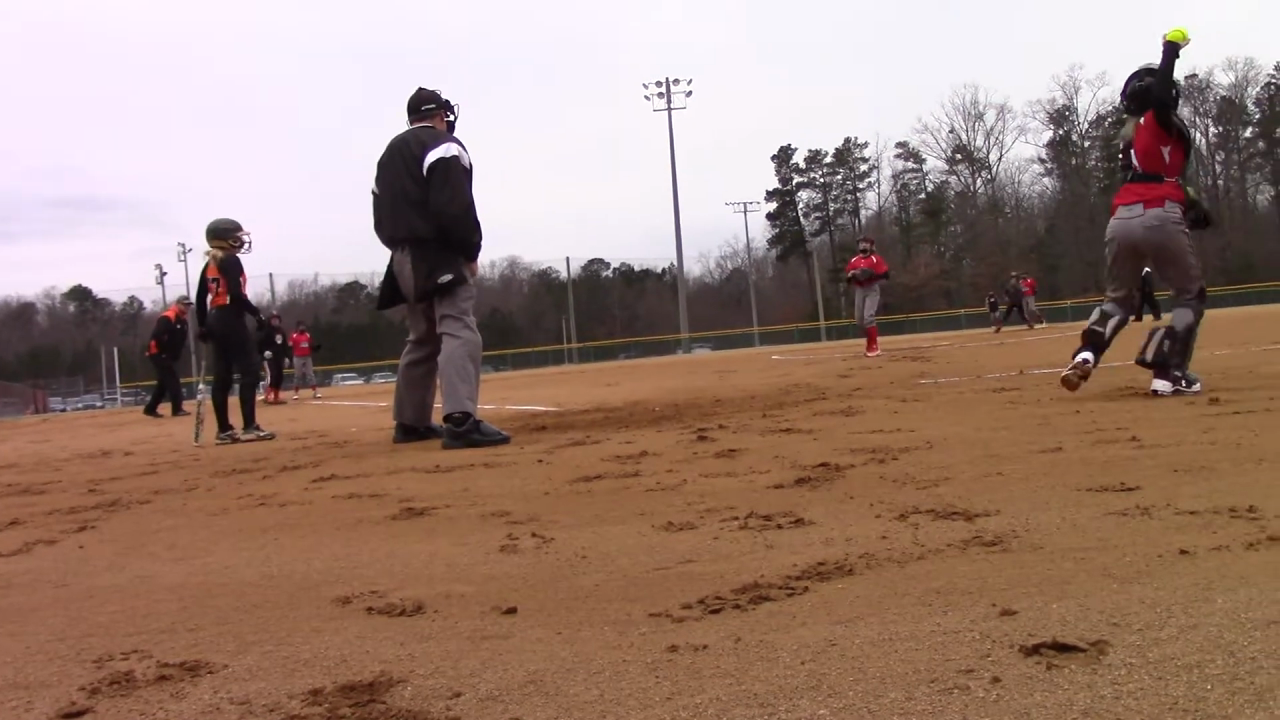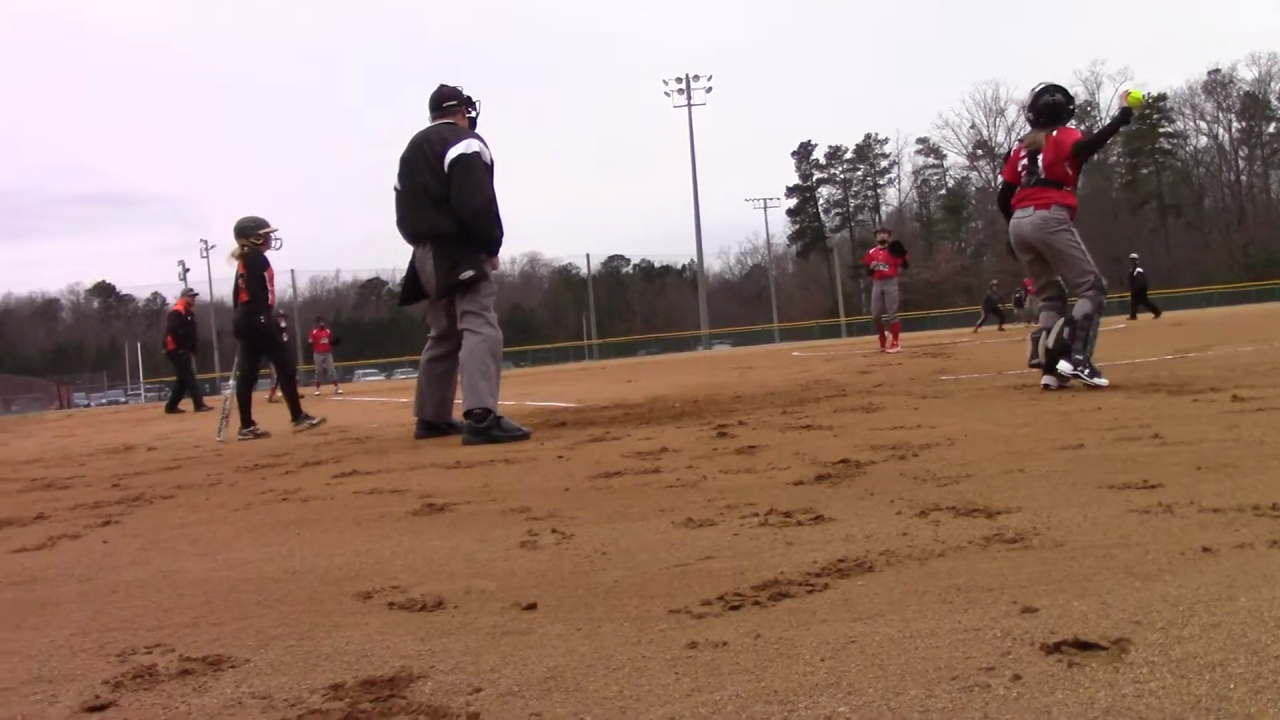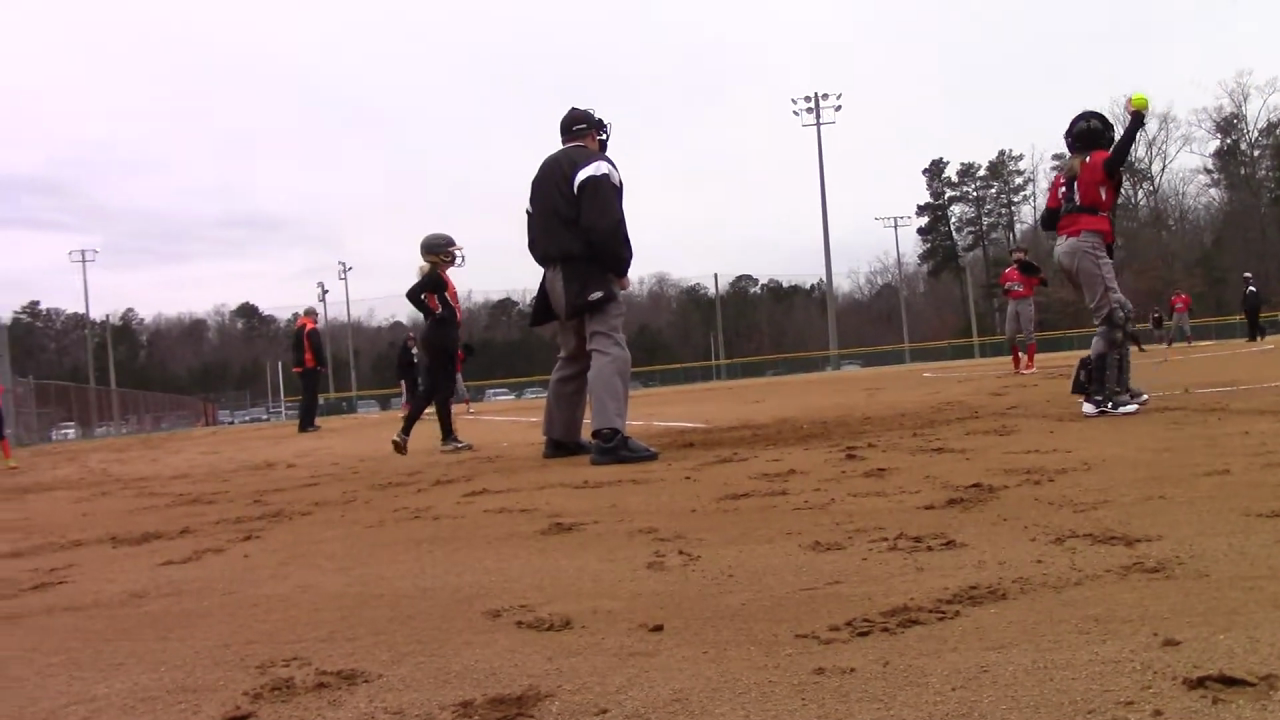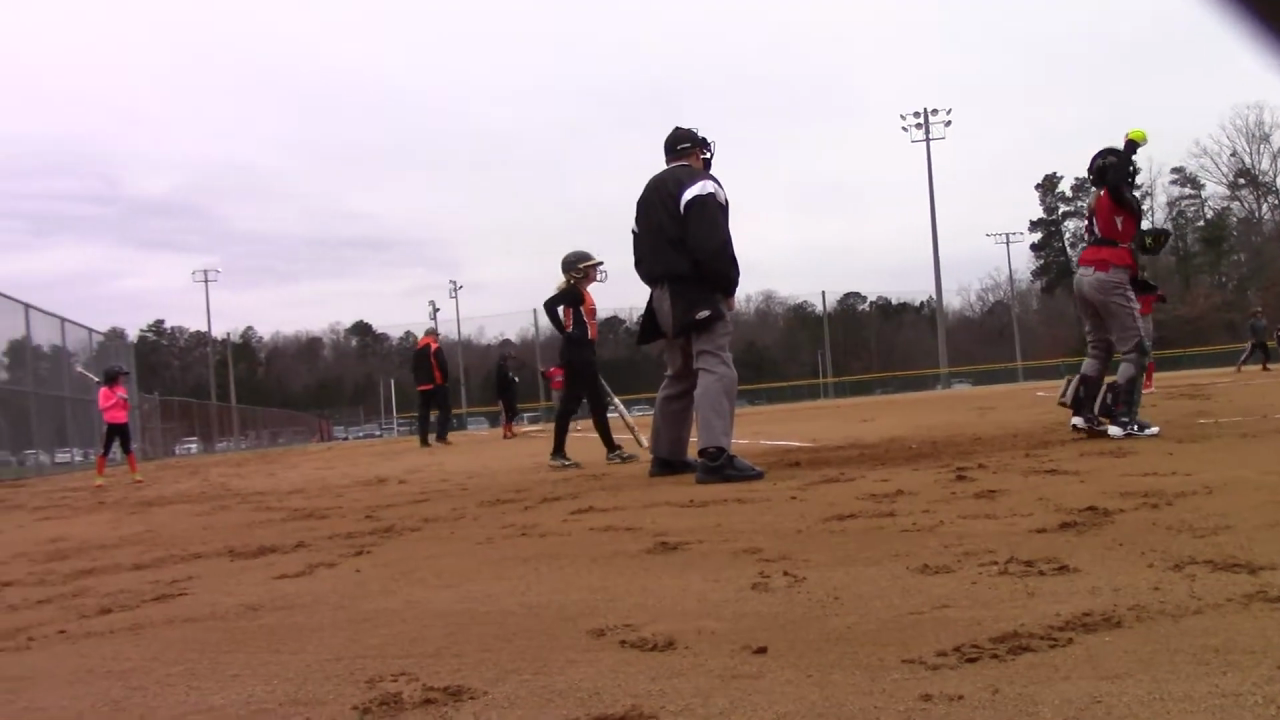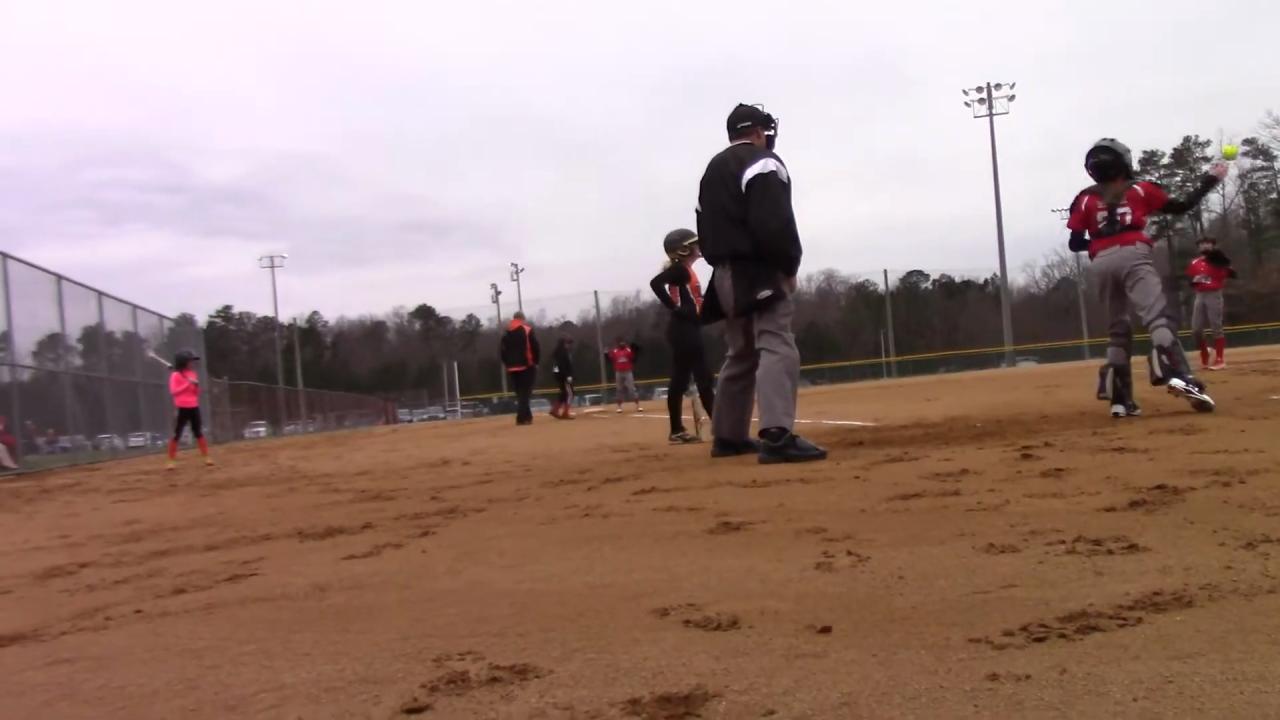
dt=0.7s
person 1, frame 1
left shoulder: (389, 154)
right shoulder: (444, 147)
left elbow: (381, 214)
right elbow: (455, 208)
left wrist: (401, 247)
right wrist: (471, 251)
left hip: (404, 259)
right hip: (438, 256)
left knee: (422, 339)
right knee: (459, 332)
left ankle: (411, 421)
right ankle: (460, 422)
person 1, frame 2
left shoulder: (411, 150)
right shoulder: (465, 143)
left elbow: (403, 210)
right elbow: (476, 204)
left wrist: (423, 242)
right wrist: (492, 247)
left hip: (426, 255)
right hip: (459, 251)
left knee: (443, 334)
right knee: (479, 328)
left ankle: (431, 417)
right ankle: (481, 418)
person 1, frame 3
left shoulder: (543, 173)
right shoulder: (595, 166)
left elbow: (535, 231)
right elbow: (604, 226)
left wrist: (553, 265)
right wrist: (621, 267)
left hip: (557, 276)
right hip: (589, 273)
left knee: (573, 355)
right knee: (608, 349)
left ankle: (560, 437)
right ankle: (609, 438)
person 1, frame 4
left shoulder: (648, 193)
right shoulder: (701, 185)
left elbow: (641, 252)
right elbow: (712, 245)
left wrist: (661, 285)
right wrist: (728, 287)
left hip: (664, 296)
right hip: (697, 292)
left knee: (679, 374)
right knee: (715, 368)
left ankle: (667, 455)
right ankle: (715, 457)
person 1, frame 5
left shoulder: (712, 171)
right shoulder: (762, 163)
left elbow: (705, 231)
right elbow: (774, 224)
left wrist: (723, 264)
right wrist: (790, 267)
left hip: (725, 275)
right hip: (758, 272)
left knee: (741, 355)
right knee: (777, 348)
left ankle: (728, 436)
right ankle: (777, 436)
person 2, frame 1
left shoulder: (1131, 133)
right shoulder: (1158, 121)
right elbow: (1160, 89)
left wrist: (1188, 199)
right wrist: (1171, 47)
left hip: (1120, 221)
right hip: (1161, 218)
left knee: (1119, 299)
right knee: (1190, 295)
left ankle: (1087, 351)
right ankle: (1168, 373)
person 2, frame 2
left shoulder: (1020, 147)
right shoulder: (1065, 136)
left elbow: (1004, 196)
right elbow: (1084, 148)
right wrist: (1123, 115)
left hip: (1019, 223)
right hip: (1050, 220)
left knee: (1051, 296)
right knee: (1091, 289)
left ankle: (1051, 368)
right ankle: (1076, 359)
person 2, frame 3
left shoulder: (1063, 174)
right shoulder: (1099, 162)
left elbow: (1046, 221)
right elbow: (1118, 155)
right wrist: (1135, 118)
left hip: (1063, 248)
right hip: (1086, 246)
left knee: (1119, 312)
right knee: (1111, 320)
left ankle: (1116, 385)
right ankle: (1099, 397)
person 2, frame 4
left shoulder: (1095, 202)
right shoulder: (1118, 197)
right elbow: (1114, 184)
left wrist: (1140, 241)
right wrist: (1130, 148)
left hip: (1084, 277)
right hip: (1110, 278)
left knee: (1099, 347)
right knee: (1134, 350)
left ankle: (1083, 412)
right ankle: (1122, 420)
person 2, frame 5
left shoulder: (1085, 199)
right shoulder: (1140, 189)
left elbow: (1075, 244)
right elbow: (1182, 207)
right wrist: (1210, 180)
left hip: (1101, 262)
right hip: (1133, 255)
left knee: (1118, 330)
right knee: (1159, 317)
left ankle: (1120, 399)
right ankle: (1180, 376)
person 3, frame 1
left shoulder: (209, 265)
right shoulder: (231, 261)
left elbow: (200, 298)
right elbow: (236, 293)
left wrist: (202, 326)
right wrist: (257, 314)
left hip: (215, 321)
right hip: (231, 320)
left knee: (222, 377)
right knee: (249, 373)
left ankle: (224, 430)
right ankle: (250, 427)
person 3, frame 2
left shoulder: (243, 261)
right shoulder: (256, 257)
left elbow: (237, 294)
right elbow: (254, 288)
left wrist: (239, 324)
right wrist: (261, 315)
left hip: (245, 318)
right hip: (257, 318)
left knee: (247, 373)
right knee: (285, 366)
left ankle: (247, 425)
right ankle: (298, 417)
person 3, frame 3
left shoulder: (439, 277)
right shoulder: (435, 276)
right elbow: (412, 294)
right wrist: (432, 315)
left hip: (440, 336)
right hip: (442, 335)
left knee: (430, 388)
right knee: (444, 387)
left ankle: (404, 433)
right ankle: (448, 438)
person 3, frame 4
left shoulder: (583, 293)
right shoulder: (574, 291)
right elbow: (549, 305)
right wrist: (564, 332)
left hip: (584, 353)
right hip: (576, 353)
left knee: (598, 402)
right knee: (570, 402)
left ankle: (612, 450)
right ankle: (557, 453)
person 3, frame 5
left shoulder: (686, 270)
right shoulder: (679, 269)
right elbow: (656, 283)
right wrist: (674, 308)
left hip: (685, 328)
right hip: (684, 328)
left knee: (679, 380)
right knee: (704, 378)
left ankle: (677, 430)
